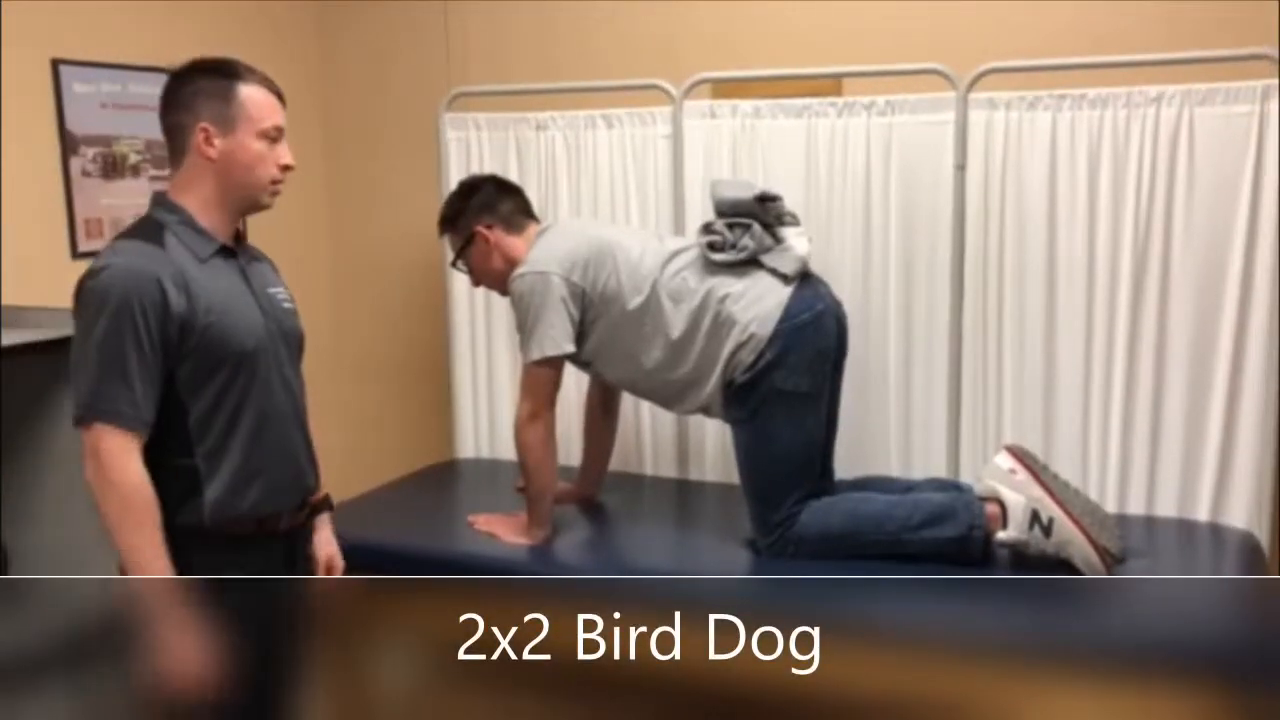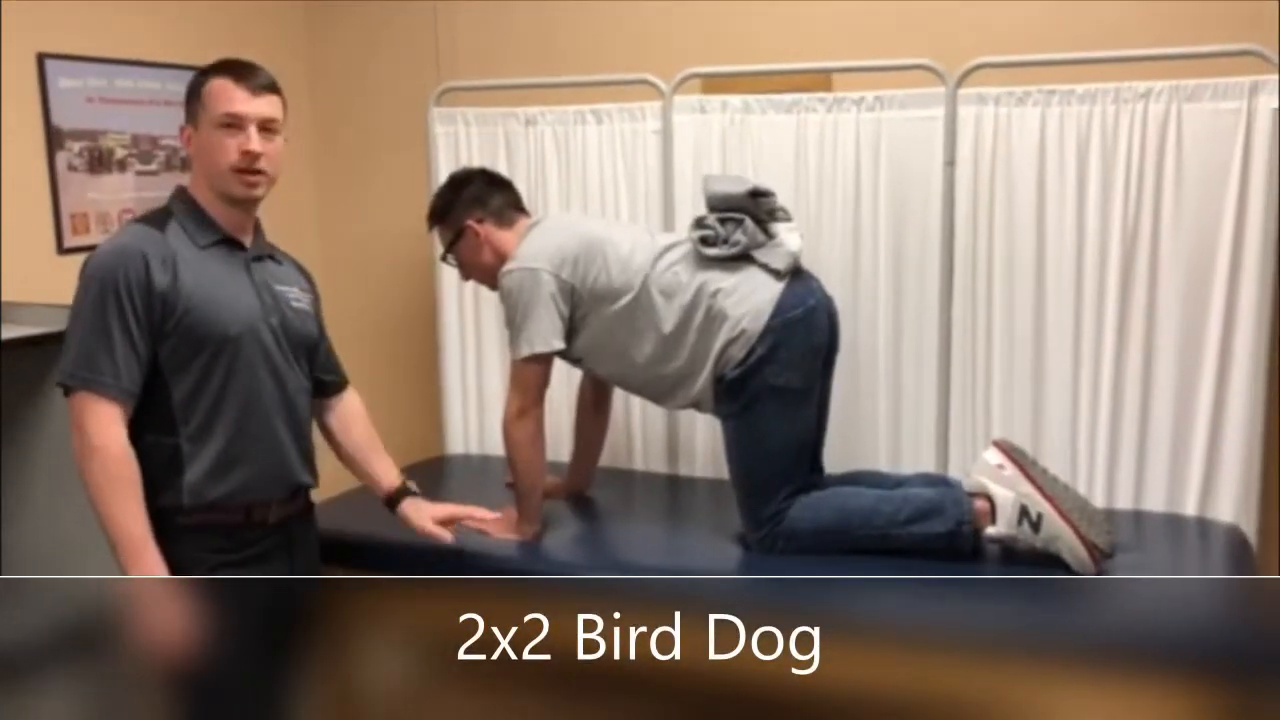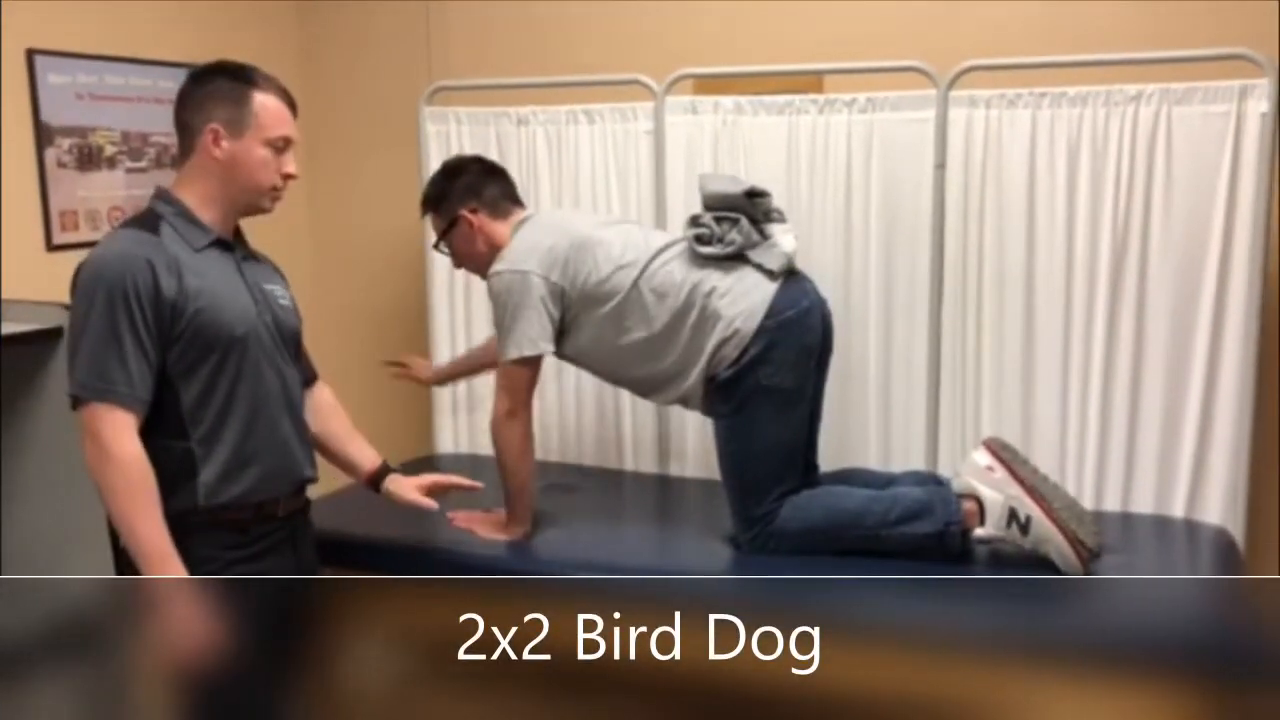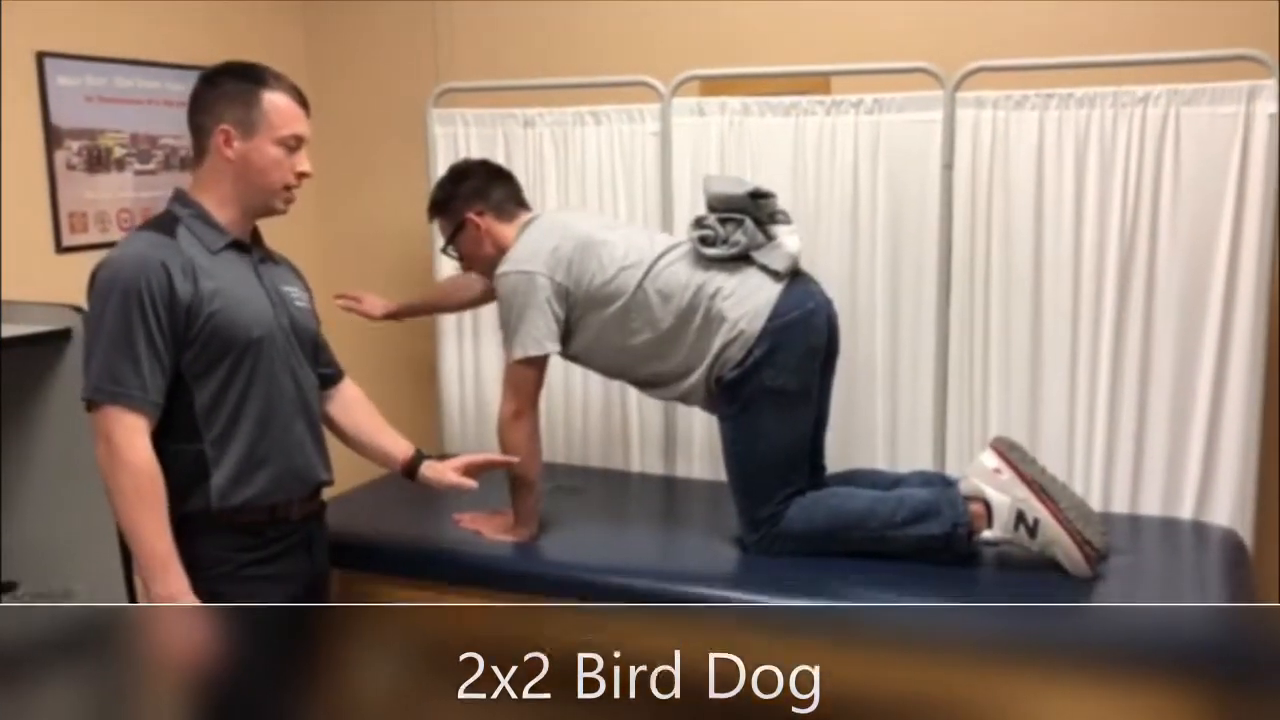
dt=1s
person 1, frame 1
left shoulder: (539, 276)
right shoulder: (574, 251)
left elbow: (535, 415)
right elbow: (604, 385)
left wrist: (535, 523)
right wrist: (585, 487)
left hip: (771, 342)
right hip: (800, 314)
left knee: (785, 531)
right knee: (801, 502)
left ankle: (996, 518)
right ankle: (989, 495)
person 1, frame 2
left shoulder: (528, 271)
right shoulder: (564, 246)
left elbow: (523, 410)
right elbow: (598, 377)
left wrist: (525, 519)
right wrist: (574, 481)
left hip: (763, 336)
right hip: (791, 308)
left knee: (776, 525)
right knee: (792, 493)
left ankle: (986, 513)
right ankle: (982, 489)
person 1, frame 3
left shoulder: (515, 270)
right shoulder: (551, 237)
left elbow: (511, 413)
right elbow: (518, 332)
left wrist: (514, 520)
right wrist: (444, 372)
left hip: (756, 343)
right hip: (785, 309)
left knee: (767, 525)
right knee: (788, 494)
left ankle: (975, 514)
right ankle: (968, 489)
person 1, frame 4
left shoulder: (525, 270)
right shoulder: (549, 236)
left elbow: (518, 414)
right elbow: (483, 288)
left wrist: (521, 520)
right wrist: (396, 309)
left hip: (758, 341)
right hip: (789, 309)
left knee: (772, 525)
right knee: (794, 493)
left ankle: (983, 513)
right ankle: (973, 485)
person 2, frame 1
left shoulder: (257, 267)
right shoulder: (137, 279)
right elbow: (113, 455)
left wrist: (318, 517)
right wrist: (170, 615)
left hip: (280, 554)
right hip: (204, 581)
person 2, frame 2
left shoulder: (289, 274)
right shoulder: (134, 261)
left elbow: (335, 398)
right elbow: (99, 427)
left wrist: (401, 496)
right wrist: (148, 576)
left hip: (292, 541)
right hip: (200, 556)
person 2, frame 3
left shoulder: (261, 270)
right shoulder: (130, 264)
right elbow: (110, 435)
left wrist: (382, 476)
right wrist: (169, 589)
left hip: (288, 542)
right hip: (204, 558)
person 2, frame 4
left shoulder: (278, 272)
right shoulder: (147, 267)
left elbow: (332, 389)
right elbow: (124, 443)
left wrist: (420, 465)
right wrist: (171, 599)
left hip: (302, 542)
right hip: (224, 564)
